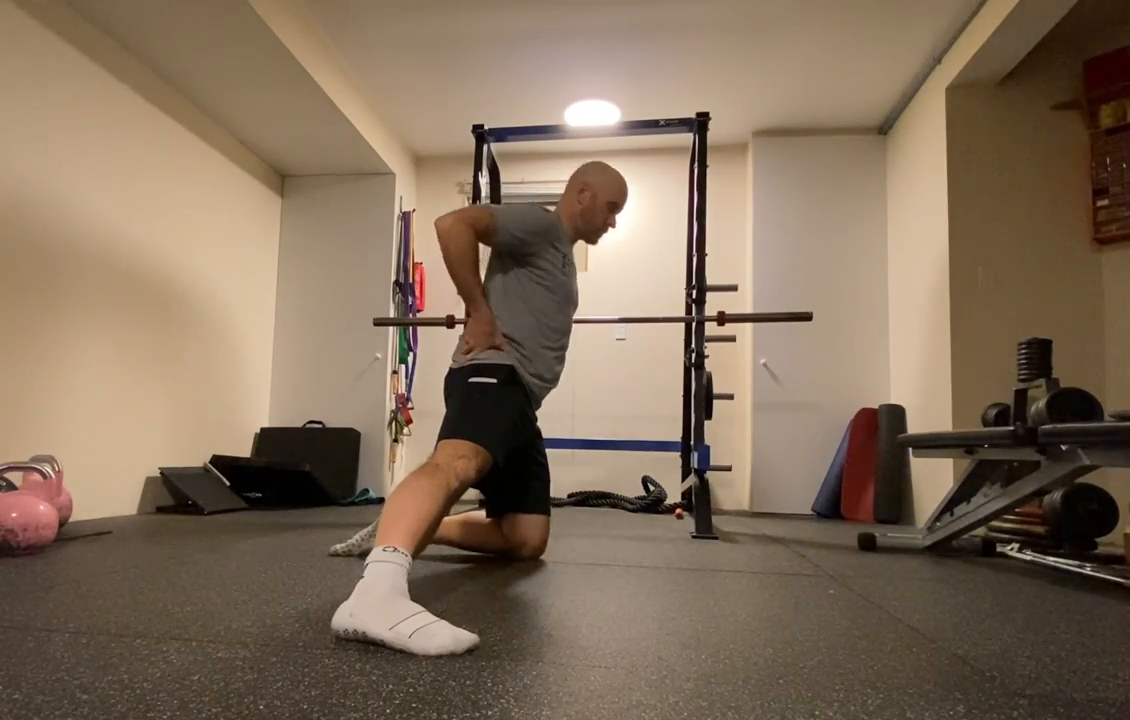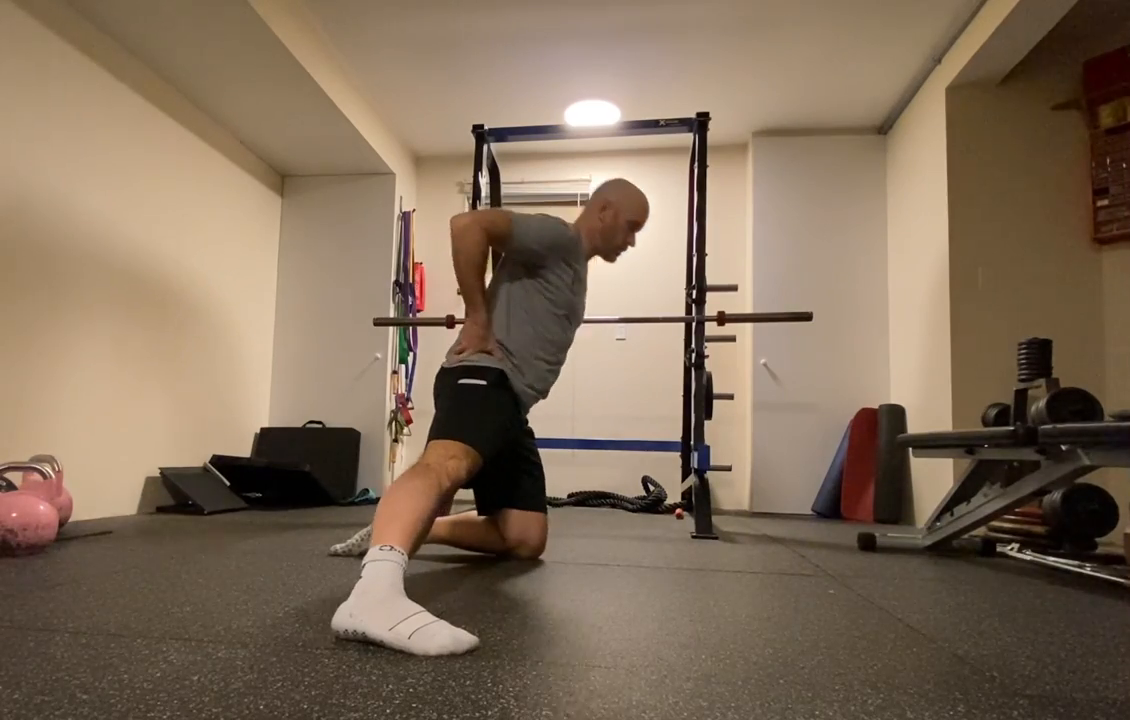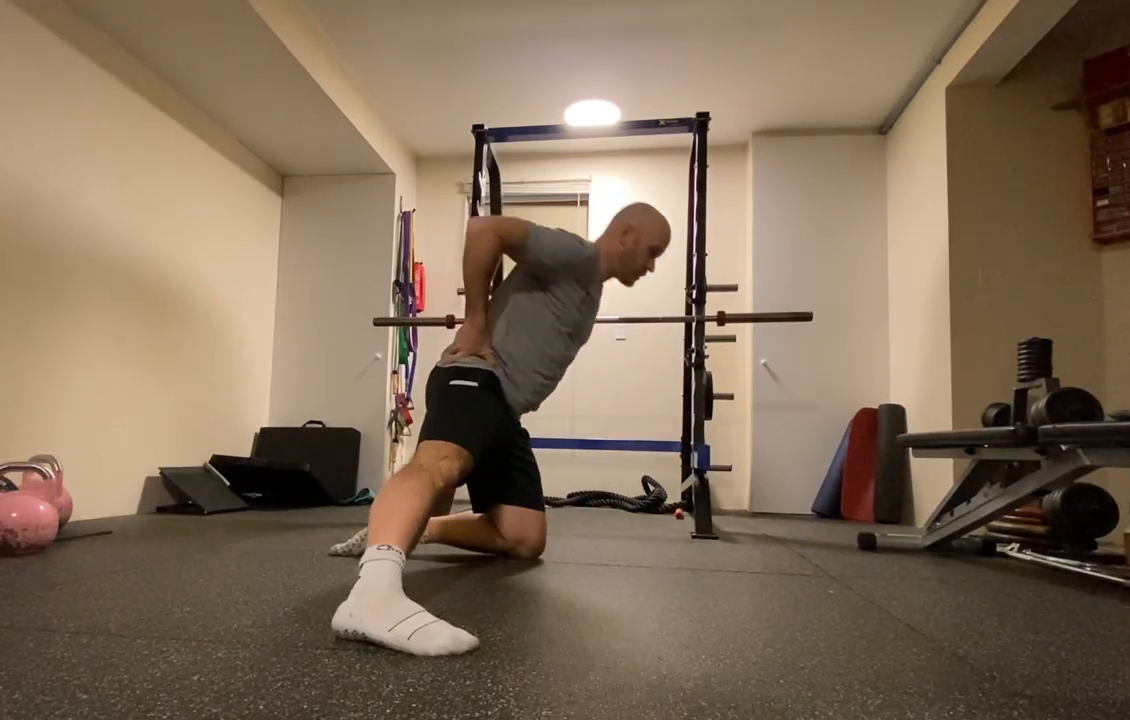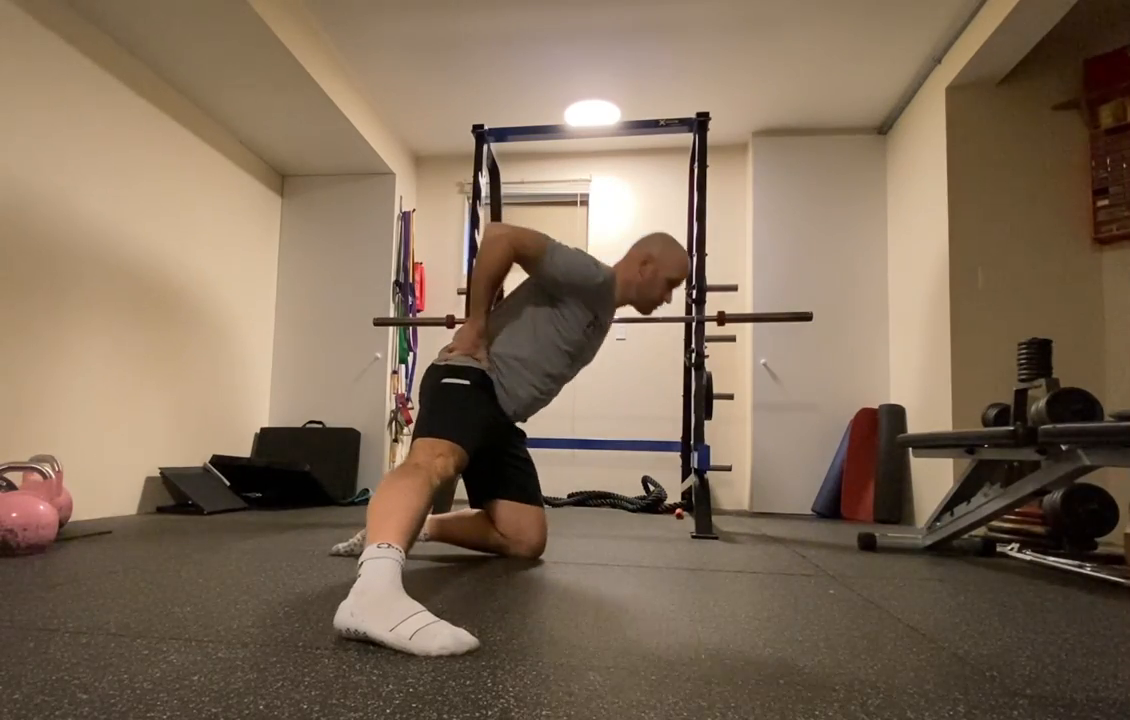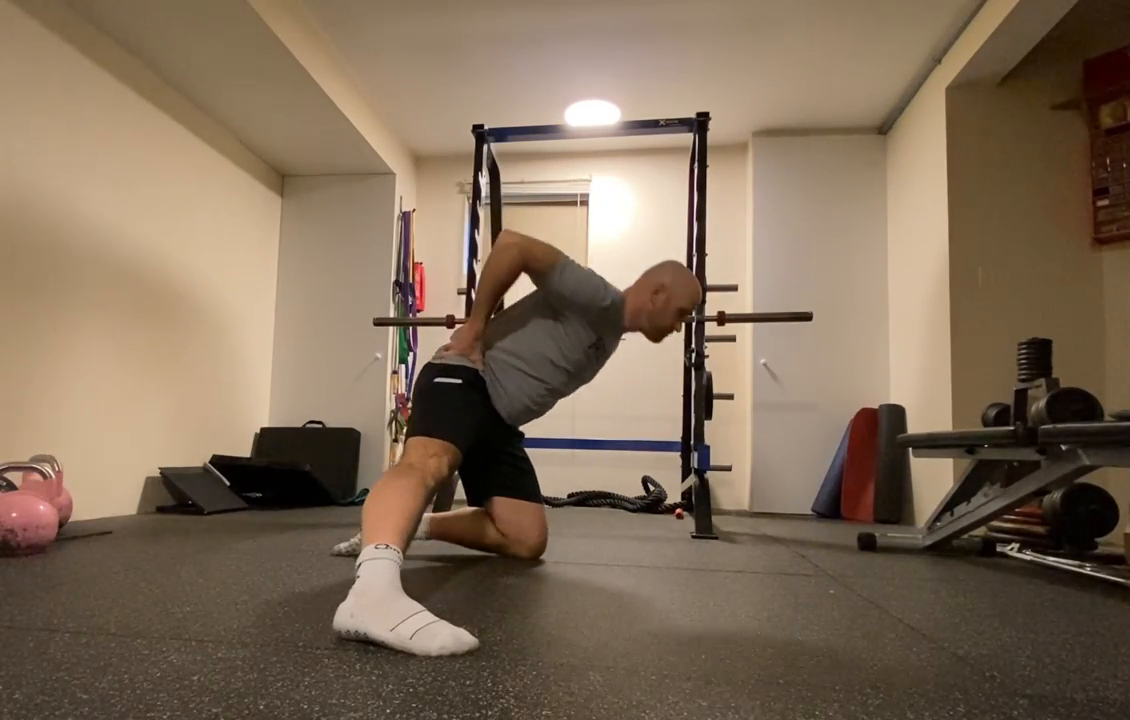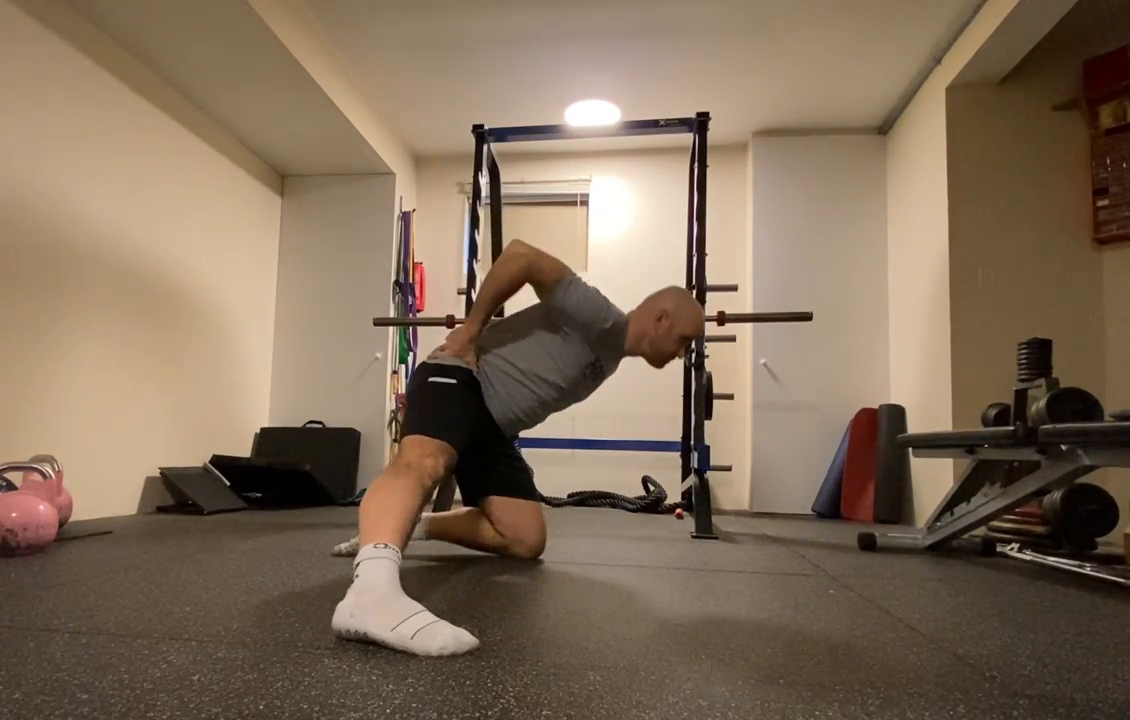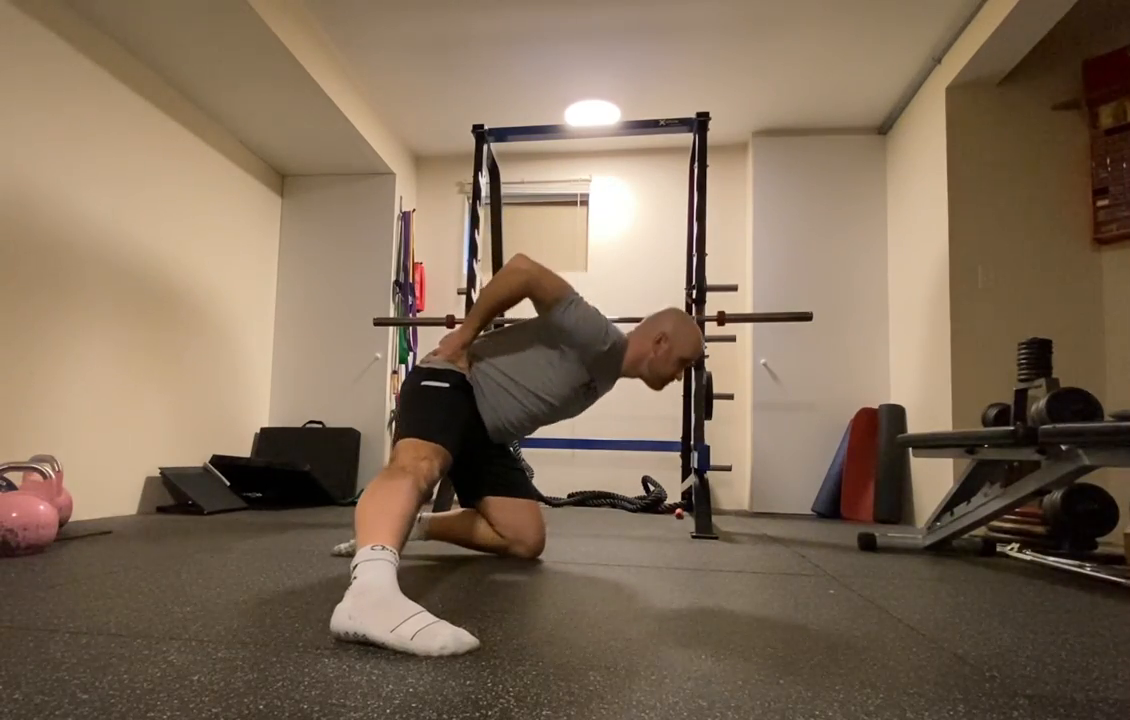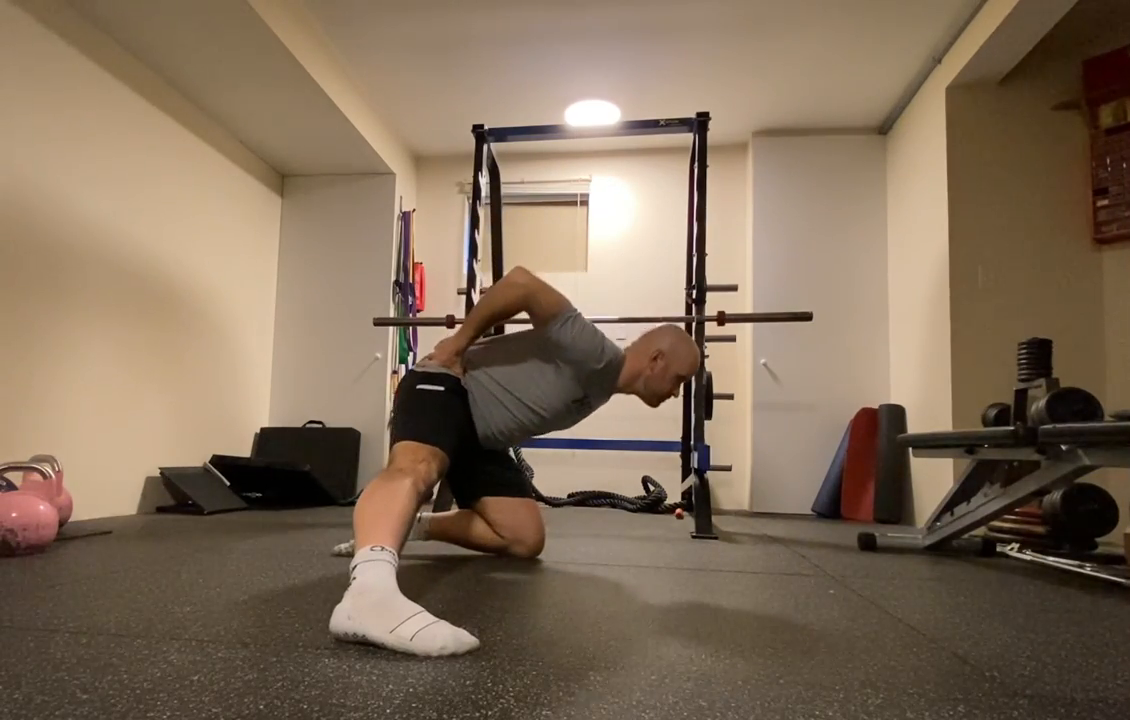
dt=0.2s
person 1, frame 1
left shoulder: (560, 252)
right shoulder: (539, 223)
right elbow: (452, 224)
right wrist: (479, 312)
left hip: (520, 397)
right hip: (495, 377)
left knee: (526, 542)
right knee: (456, 464)
left ankle: (408, 530)
right ankle: (377, 589)
person 1, frame 2
left shoulder: (574, 264)
right shoulder: (556, 237)
right elbow: (466, 224)
right wrist: (477, 318)
left hip: (511, 402)
right hip: (486, 379)
left knee: (525, 541)
right knee: (446, 464)
left ankle: (405, 529)
right ankle: (375, 588)
person 1, frame 3
left shoulder: (590, 283)
right shoulder: (573, 254)
right elbow: (483, 228)
right wrist: (476, 322)
left hip: (505, 407)
right hip: (477, 379)
left knee: (524, 540)
right knee: (438, 464)
left ankle: (407, 529)
right ankle: (373, 589)
person 1, frame 4
left shoulder: (603, 307)
right shoulder: (588, 276)
right elbow: (499, 235)
right wrist: (476, 325)
left hip: (502, 411)
right hip: (471, 380)
left knee: (525, 540)
right knee: (433, 462)
left ankle: (392, 531)
right ankle: (373, 588)
person 1, frame 5
left shoulder: (611, 331)
right shoulder: (597, 297)
right elbow: (511, 244)
right wrist: (475, 327)
left hip: (499, 416)
right hip: (466, 380)
left knee: (526, 540)
right knee: (426, 462)
left ankle: (408, 526)
right ankle: (373, 587)
person 1, frame 6
left shoulder: (611, 352)
right shoulder: (599, 318)
right elbow: (520, 254)
right wrist: (471, 329)
left hip: (492, 421)
right hip: (459, 382)
left knee: (525, 540)
right knee: (422, 463)
left ankle: (407, 526)
right ankle: (372, 588)
person 1, frame 7
left shoulder: (607, 371)
right shoulder: (598, 338)
right elbow: (522, 268)
right wrist: (466, 335)
left hip: (486, 428)
right hip: (451, 384)
left knee: (525, 540)
right knee: (416, 465)
left ankle: (406, 526)
right ankle: (370, 589)
person 1, frame 8
left shoulder: (602, 384)
right shoulder: (595, 355)
right elbow: (521, 282)
right wrist: (460, 342)
left hip: (481, 433)
right hip: (446, 389)
left knee: (525, 540)
right knee: (413, 469)
left ankle: (412, 526)
right ankle: (370, 589)
